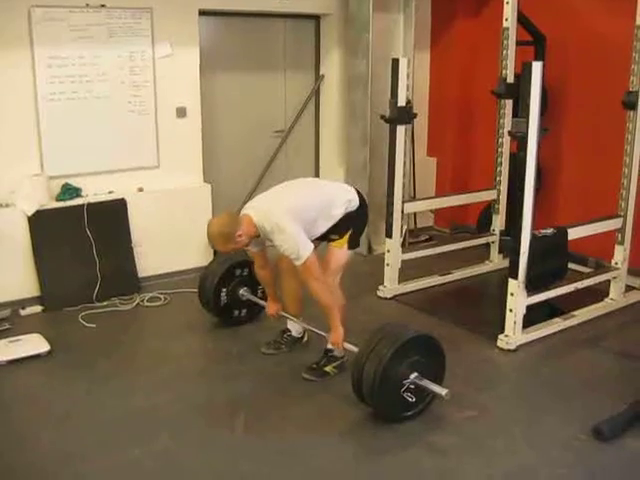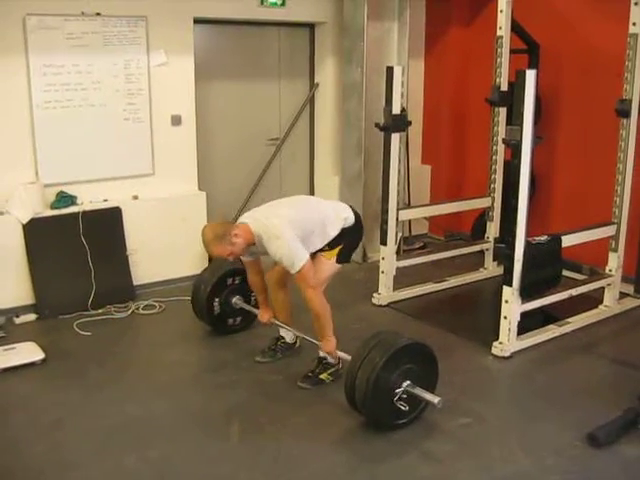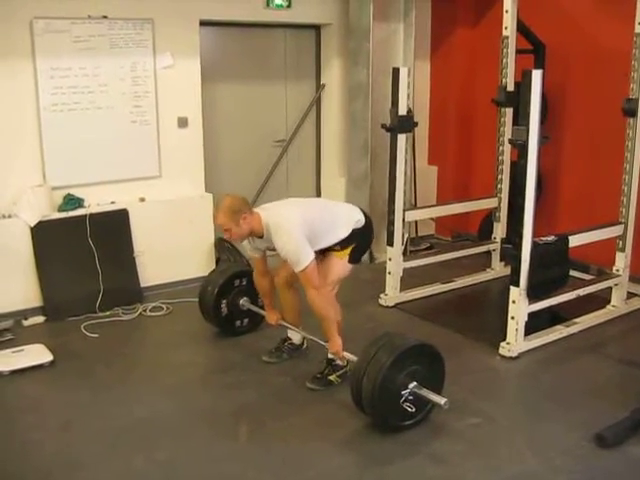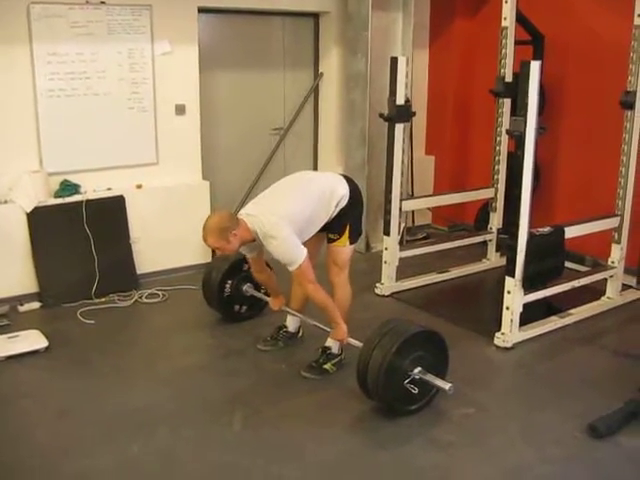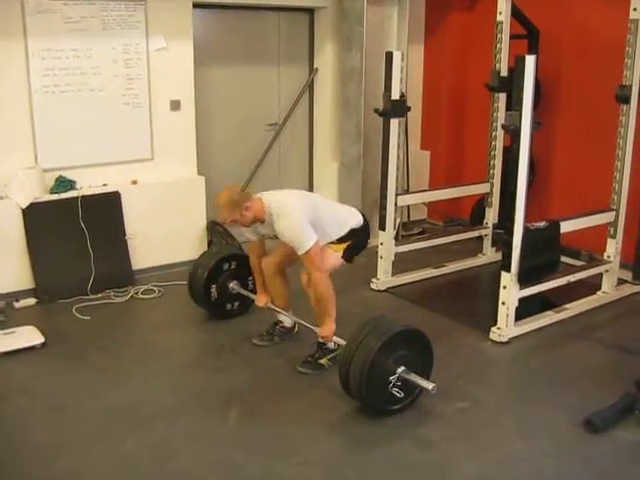
dt=1s
person 1, frame 1
left shoulder: (282, 230)
right shoulder: (246, 222)
left elbow: (315, 281)
right elbow: (261, 266)
left wrist: (336, 327)
right wrist: (272, 299)
left hip: (349, 208)
right hip: (322, 205)
left knee: (328, 278)
right knee: (285, 264)
left ankle: (335, 352)
right ankle: (295, 332)
person 1, frame 2
left shoulder: (277, 238)
right shoulder: (243, 231)
left elbow: (311, 288)
right elbow: (255, 274)
left wrist: (328, 338)
right wrist: (264, 306)
left hip: (344, 225)
right hip: (317, 222)
left knee: (312, 287)
right knee: (274, 278)
left ankle: (329, 360)
right ankle: (287, 339)
person 1, frame 3
left shoulder: (286, 233)
right shoulder: (251, 230)
left elbow: (314, 289)
right elbow: (261, 274)
left wrist: (334, 338)
right wrist: (270, 308)
left hip: (354, 228)
right hip: (327, 229)
left knee: (324, 288)
right knee: (282, 279)
left ankle: (337, 362)
right ankle: (295, 340)
person 1, frame 4
left shoulder: (276, 236)
right shoulder: (243, 227)
left elbow: (310, 283)
right elbow: (259, 270)
left wrist: (339, 324)
right wrist: (276, 296)
left hip: (342, 197)
right hip: (319, 192)
left knee: (337, 273)
right knee: (301, 268)
left ankle: (334, 350)
right ankle: (291, 328)
person 1, frame 5
left shoulder: (288, 218)
right shoulder: (252, 212)
left elbow: (318, 272)
right elbow: (256, 255)
left wrist: (329, 321)
right wrist: (261, 291)
left hip: (351, 228)
right hip: (326, 225)
left knee: (309, 277)
right knee: (270, 264)
left ankle: (328, 345)
right ankle: (286, 324)
